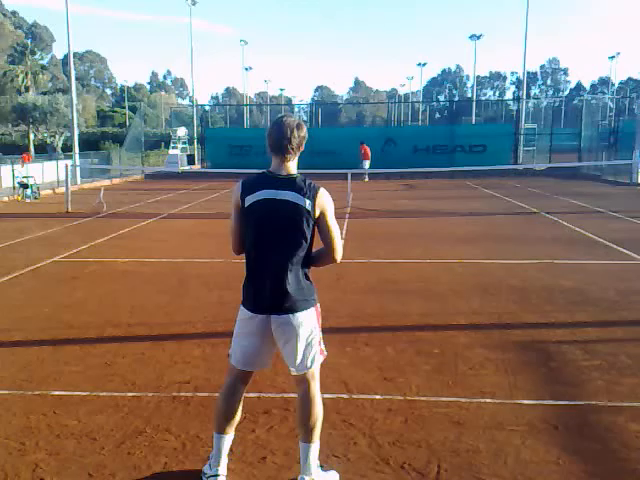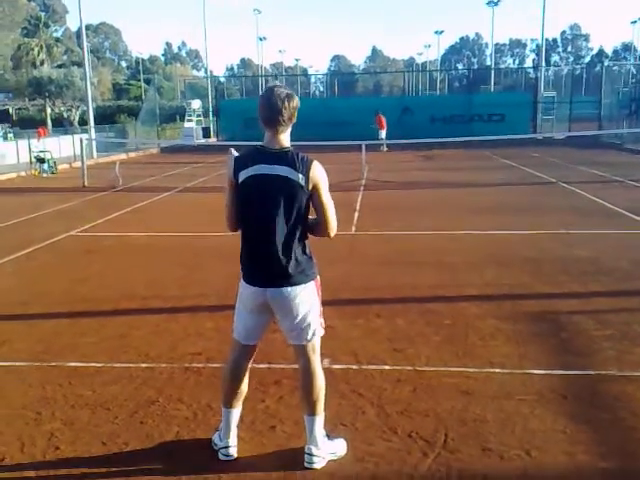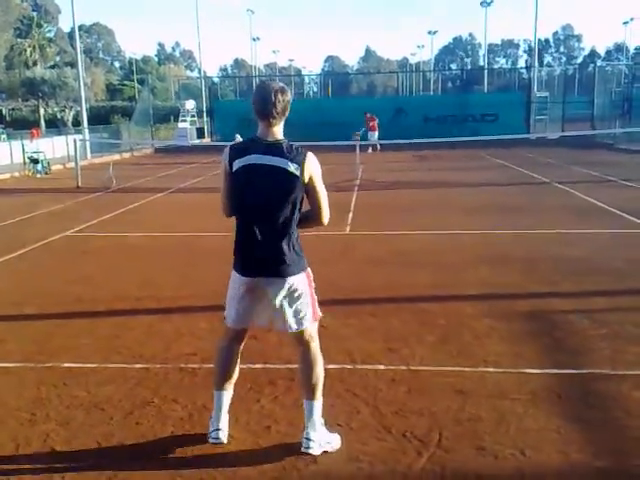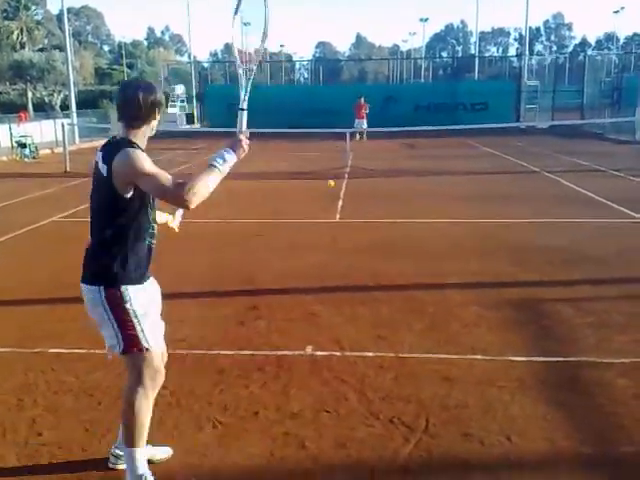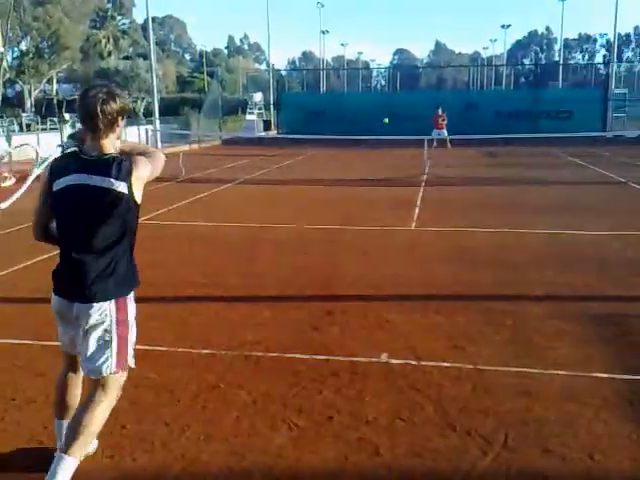
dt=1s
person 1, frame 1
left shoulder: (244, 189)
right shoulder: (317, 195)
left elbow: (237, 247)
right elbow: (333, 255)
left hip: (255, 304)
right hip: (297, 305)
left knee: (236, 380)
right knee: (308, 384)
person 1, frame 2
left shoulder: (239, 165)
right shoulder: (310, 169)
left elbow: (232, 224)
right elbow: (328, 229)
left hip: (254, 278)
right hip: (296, 279)
left knee: (240, 354)
right knee: (309, 356)
left ankle: (227, 438)
right ankle: (316, 445)
person 1, frame 3
left shoulder: (233, 155)
right shoulder: (304, 160)
left elbow: (228, 209)
right elbow: (321, 217)
left hip: (247, 268)
right hip: (288, 269)
left knee: (232, 338)
right knee: (308, 344)
left ankle: (218, 423)
right ankle: (314, 432)
person 1, frame 4
left shoulder: (116, 151)
right shoulder: (129, 158)
right elbow: (185, 197)
left wrist: (158, 216)
right wrist: (228, 155)
left hip: (131, 278)
right hip: (113, 285)
left knee: (153, 361)
right knee: (148, 374)
person 1, frame 5
left shoulder: (57, 170)
right shoulder: (132, 171)
left elbow: (41, 232)
right elbow: (157, 157)
right wrist: (114, 144)
left hip: (66, 291)
right hip: (108, 296)
left knee: (75, 363)
right knee: (107, 386)
left ankle: (67, 442)
